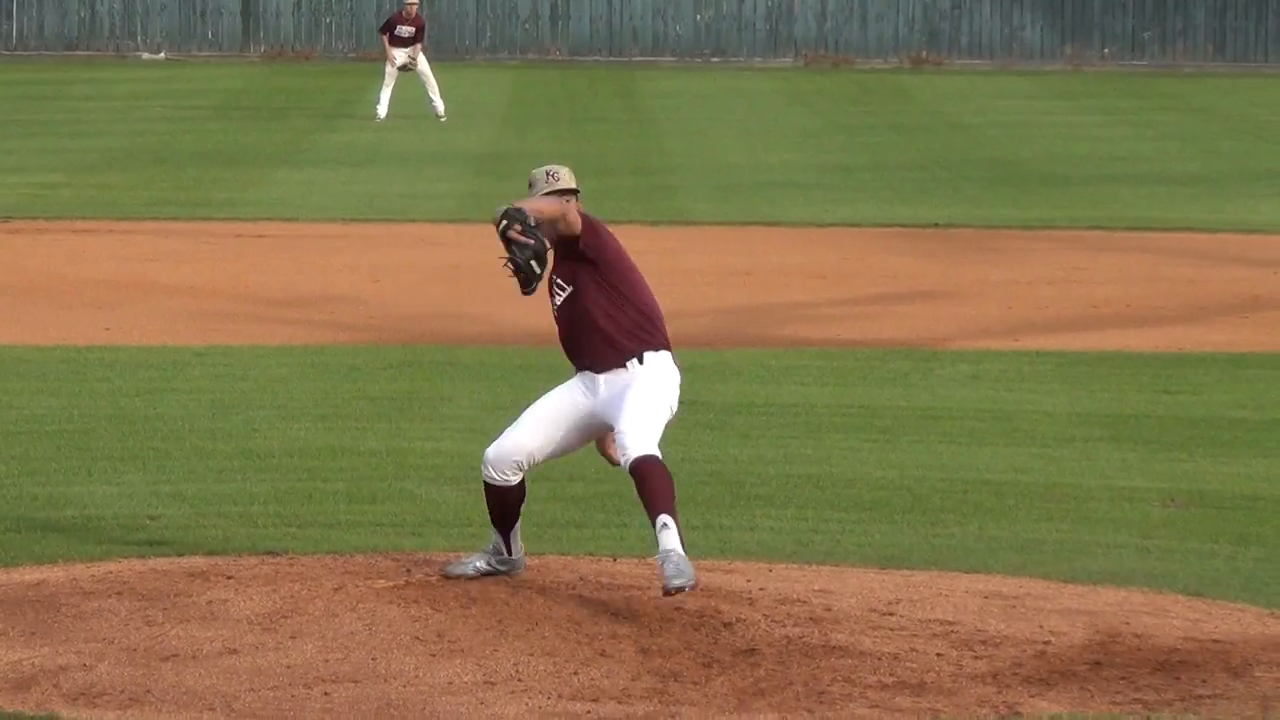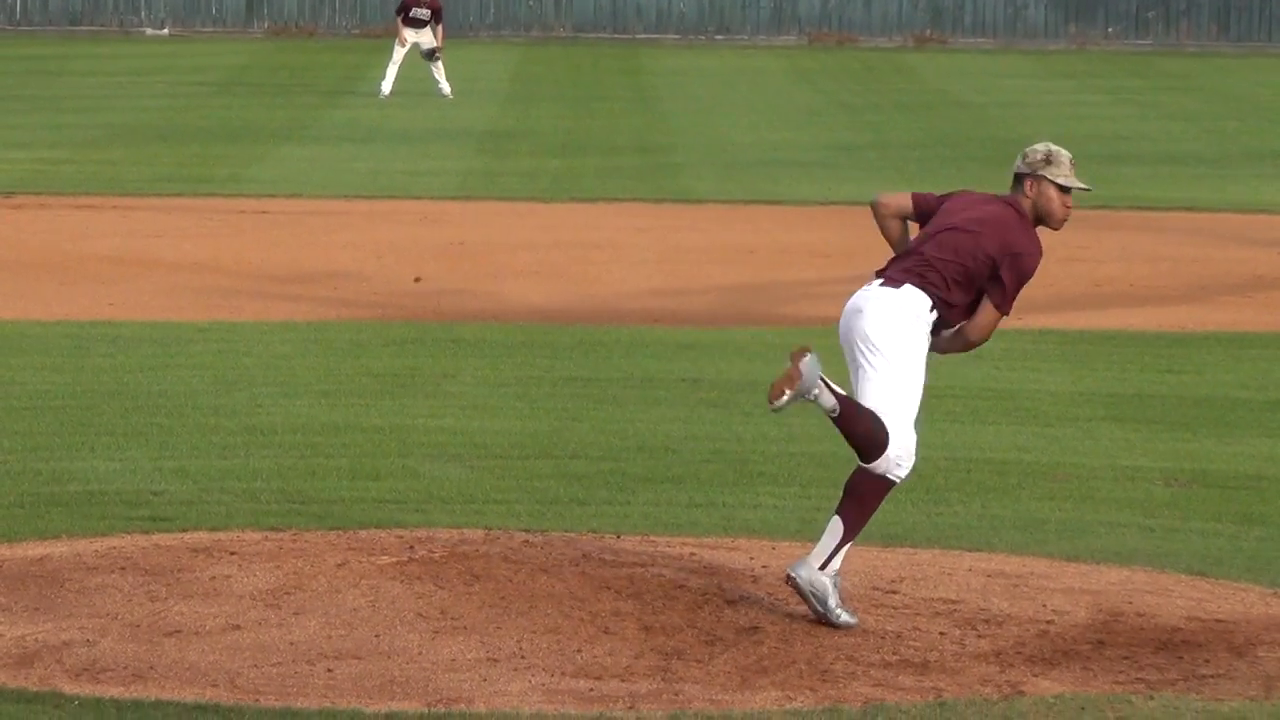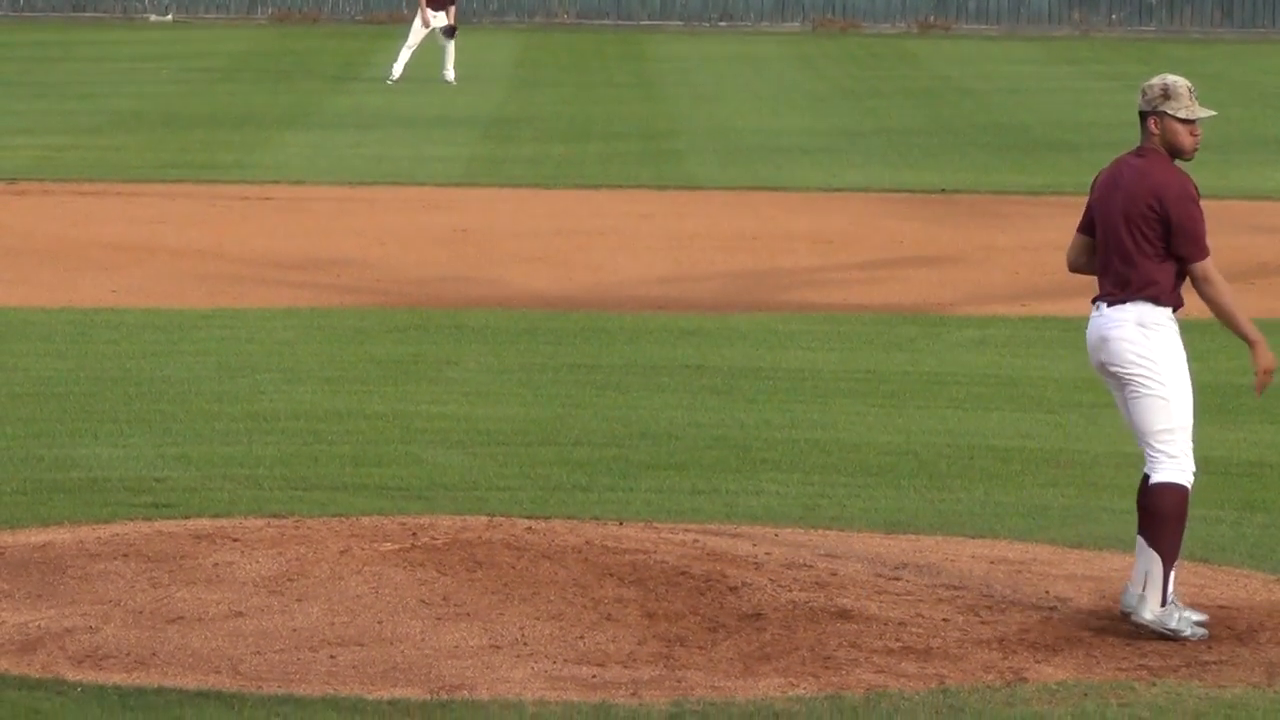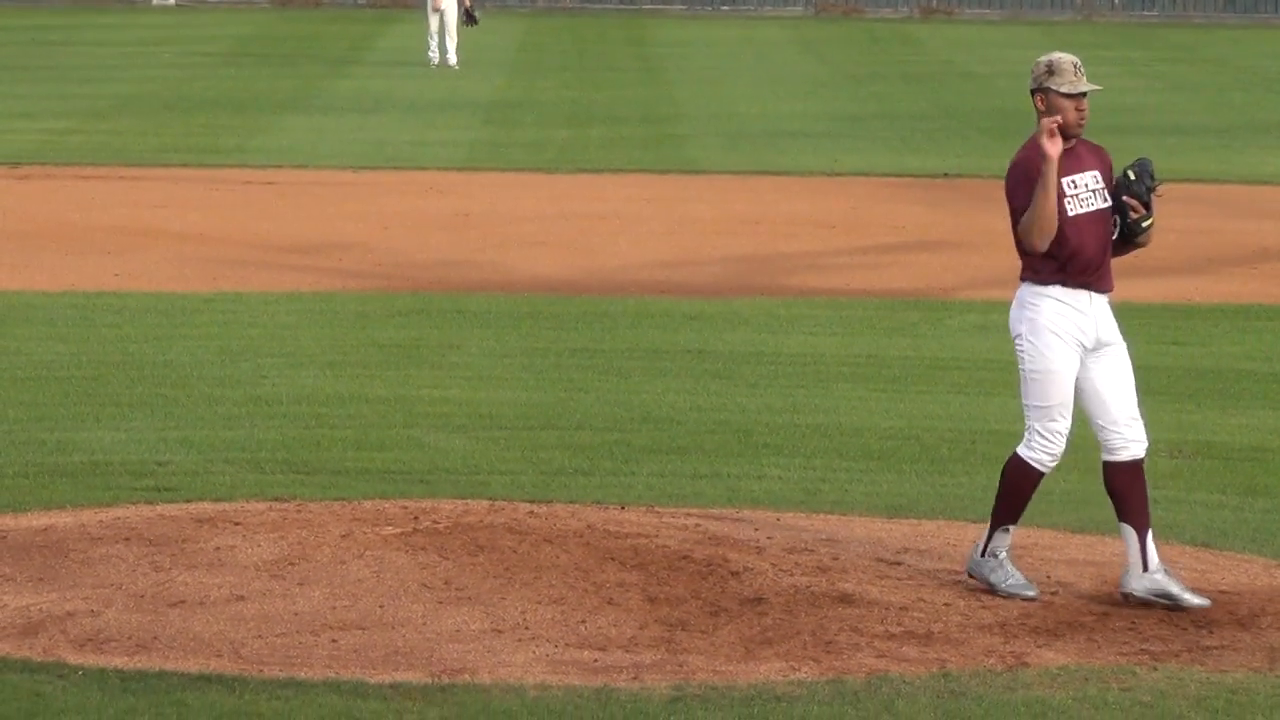
dt=0.7s
person 1, frame 1
left shoulder: (582, 237)
right shoulder: (560, 272)
left elbow: (558, 215)
left wrist: (519, 216)
right wrist: (600, 426)
left hip: (647, 376)
right hip: (589, 383)
left knee: (637, 447)
right knee: (502, 458)
left ankle: (671, 553)
right ankle: (506, 551)
person 1, frame 2
left shoulder: (967, 201)
right shoulder: (1024, 244)
left elbow: (884, 204)
right elbow: (979, 330)
right wrist: (935, 347)
left hip: (867, 306)
right hip: (897, 315)
left knee: (893, 457)
right knee: (879, 440)
left ankle: (818, 570)
right ankle: (812, 382)
person 1, frame 3
left shoulder: (1111, 176)
right shoulder: (1172, 184)
left elbow: (1077, 257)
right elbow: (1204, 276)
left hip: (1105, 327)
right hip: (1145, 329)
left knee: (1163, 460)
right knee: (1174, 464)
left ankle: (1145, 589)
right ankle: (1158, 602)
person 1, frame 4
left shoulder: (1097, 157)
right shoulder: (1028, 164)
right elbow: (1036, 240)
left wrist: (1136, 232)
right wrist: (1048, 163)
left hip: (1098, 312)
right hip: (1050, 310)
left knee: (1126, 439)
right knee: (1045, 441)
left ankle: (1145, 571)
right ankle: (991, 552)
